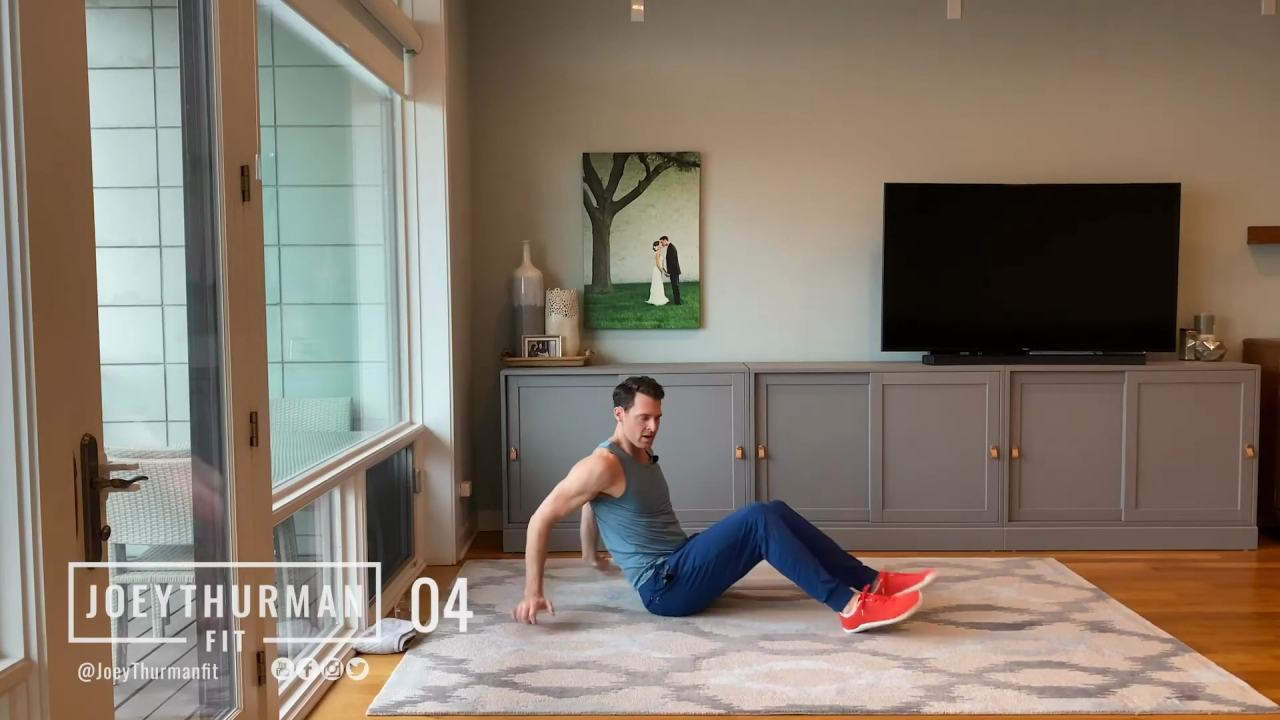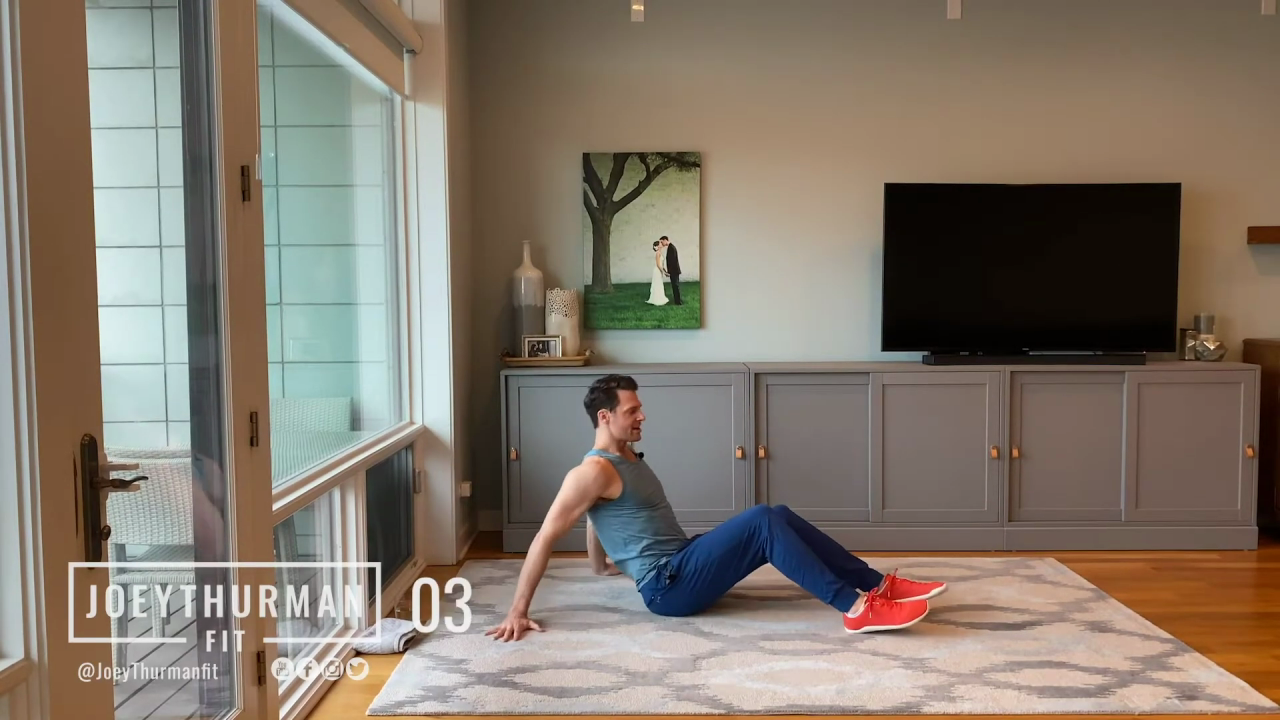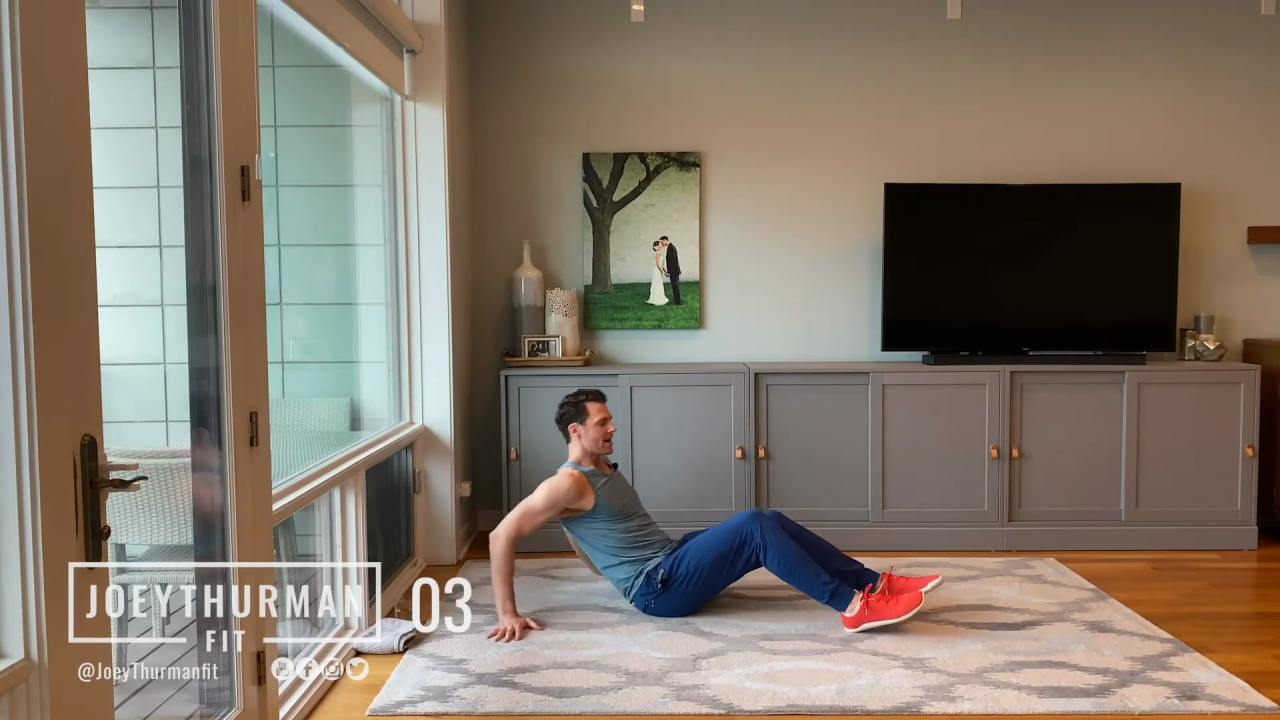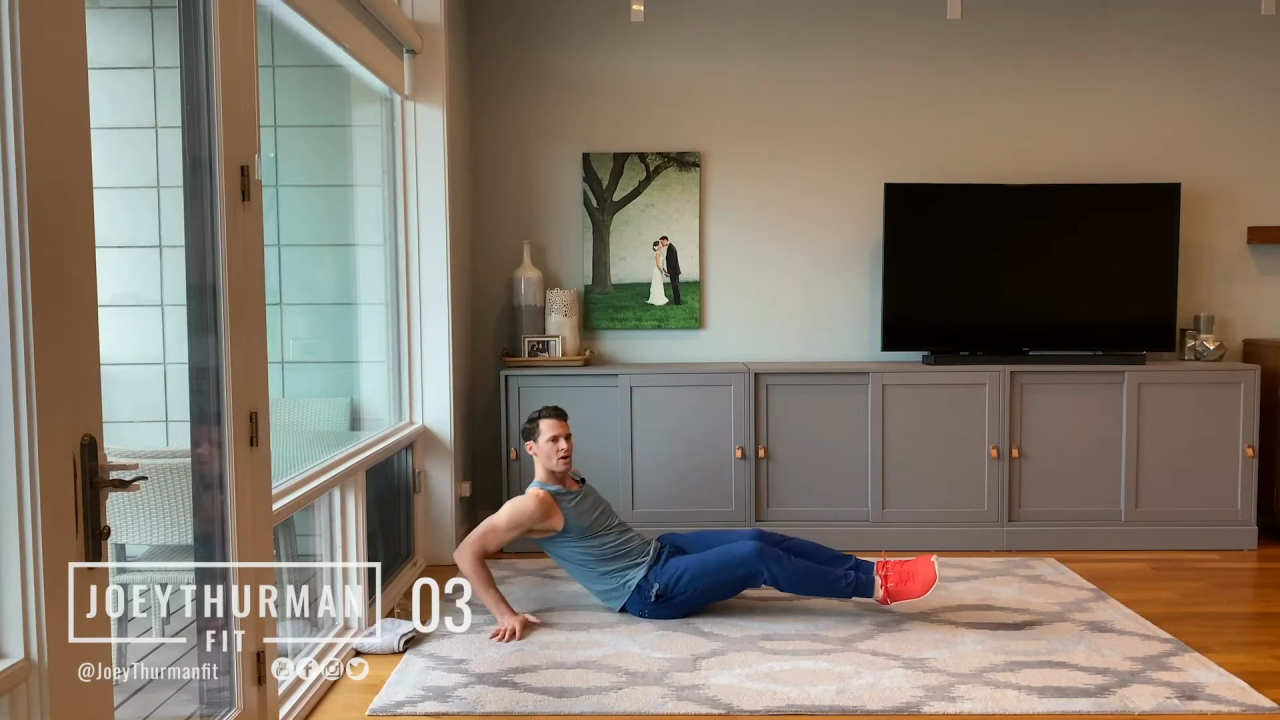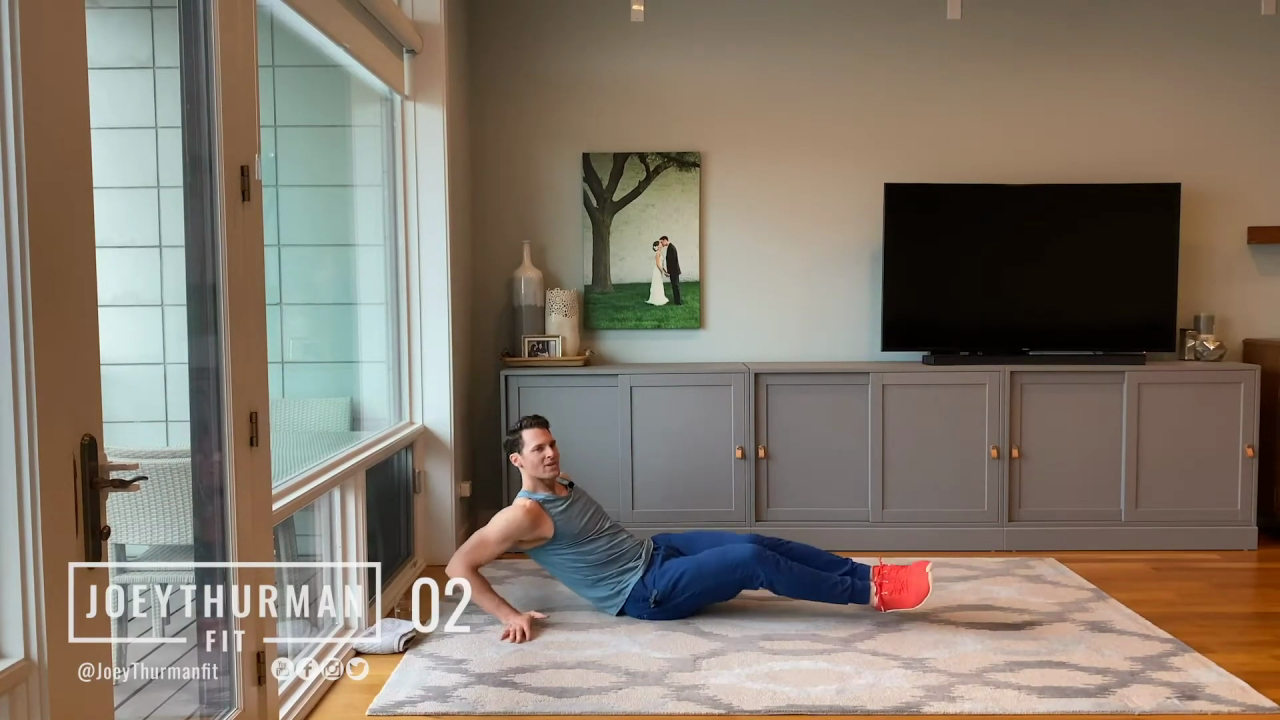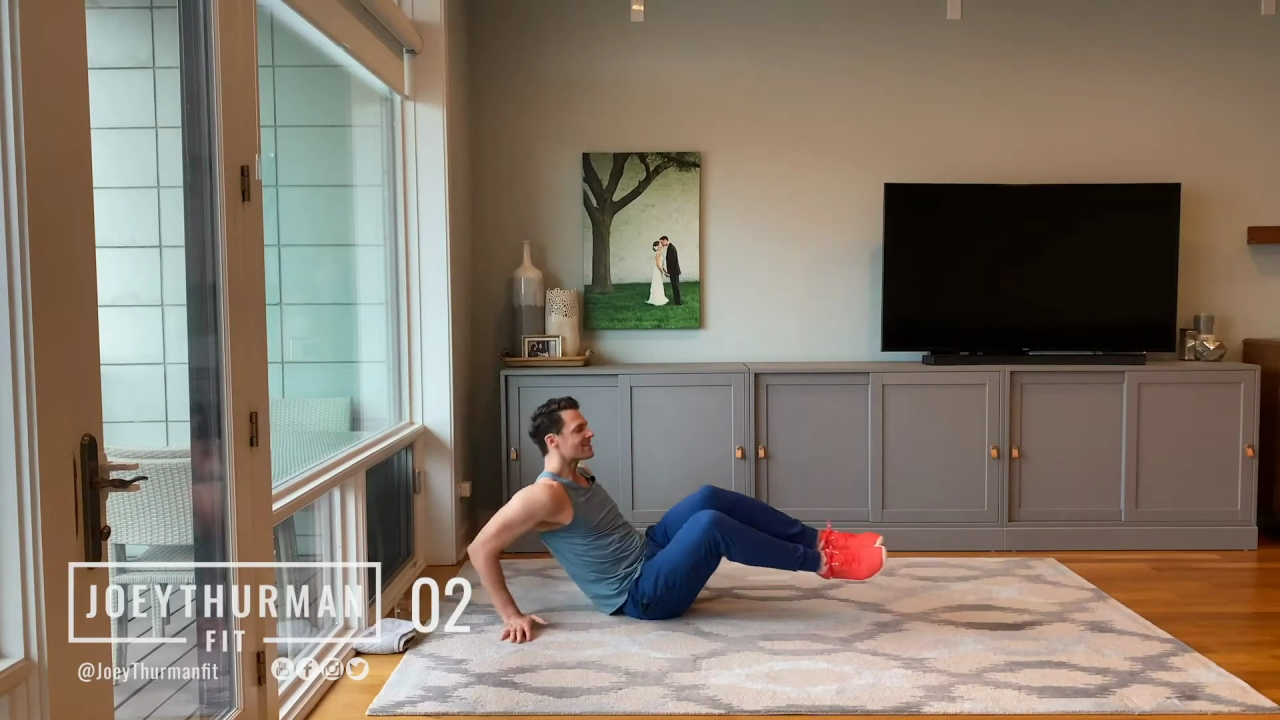
dt=0.4s
person 1, frame 1
left shoulder: (643, 454)
right shoulder: (602, 465)
right elbow: (541, 519)
left wrist: (593, 556)
right wrist: (533, 591)
left hip: (683, 560)
right hip: (666, 588)
left knee: (777, 511)
right knee: (758, 518)
left ankle: (875, 582)
right ankle: (851, 607)
person 1, frame 2
left shoulder: (627, 457)
right shoulder: (593, 472)
right elbow: (546, 537)
left wrist: (601, 565)
right wrist: (518, 611)
left hip: (682, 561)
right hip: (668, 587)
left knee: (780, 516)
right knee: (762, 520)
left ankle: (878, 585)
right ankle: (856, 608)
person 1, frame 3
left shoulder: (603, 469)
right shoulder: (567, 484)
right elbow: (501, 536)
left wrist: (604, 564)
right wrist: (508, 613)
left hip: (673, 558)
right hip: (660, 588)
left knee: (772, 521)
right knee: (753, 524)
left ankle: (876, 582)
right ankle: (853, 607)
person 1, frame 4
left shoulder: (571, 480)
right shoulder: (533, 506)
right elbow: (466, 553)
right wrist: (505, 612)
left hip: (661, 553)
right hip: (649, 590)
left knee: (760, 538)
right knee: (756, 559)
left ankle: (875, 570)
right ankle: (876, 588)
person 1, frame 5
left shoulder: (562, 484)
right shoulder: (523, 515)
right elbow: (458, 566)
right wrist: (508, 615)
left hip: (656, 552)
right hip: (645, 593)
left knee: (753, 540)
right knee: (751, 558)
left ankle: (866, 574)
right ankle: (868, 593)
person 1, frame 6
left shoulder: (580, 475)
right shoulder: (544, 496)
right elbow: (480, 549)
right wrist: (511, 615)
left hip: (651, 553)
right hip: (642, 596)
left knee: (706, 498)
right knee: (710, 524)
left ankle: (817, 541)
right ankle: (820, 562)
